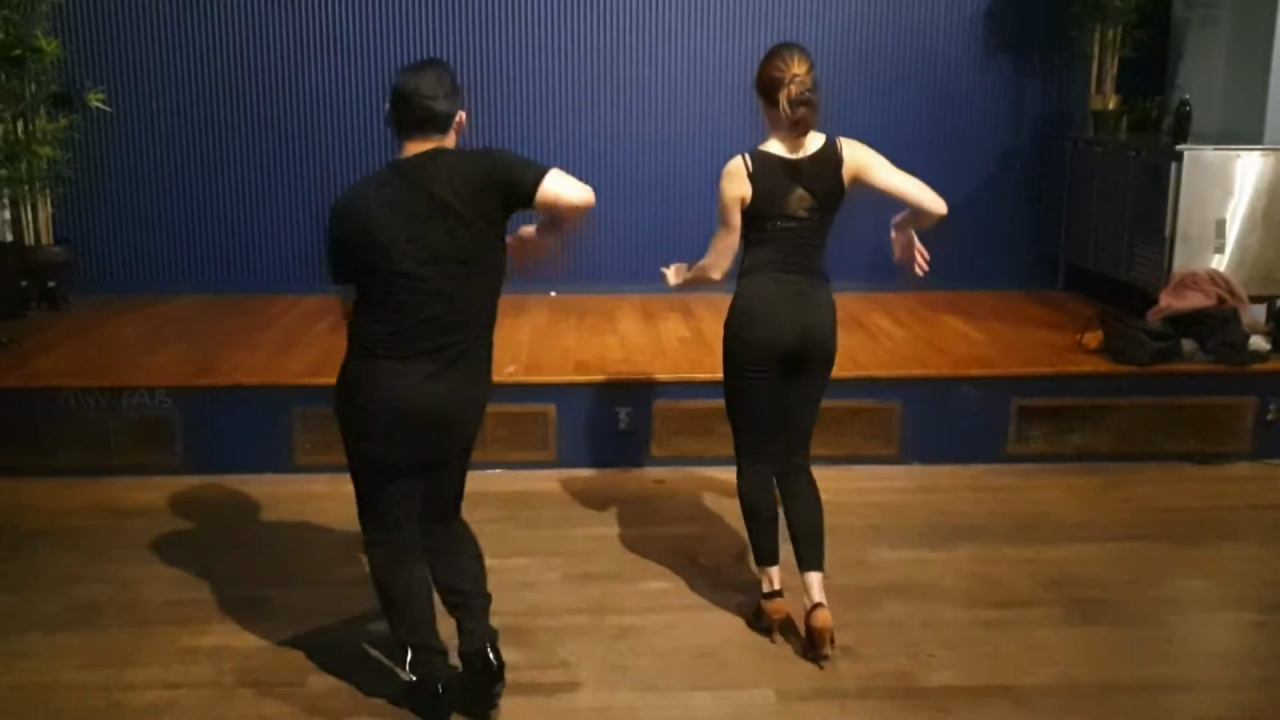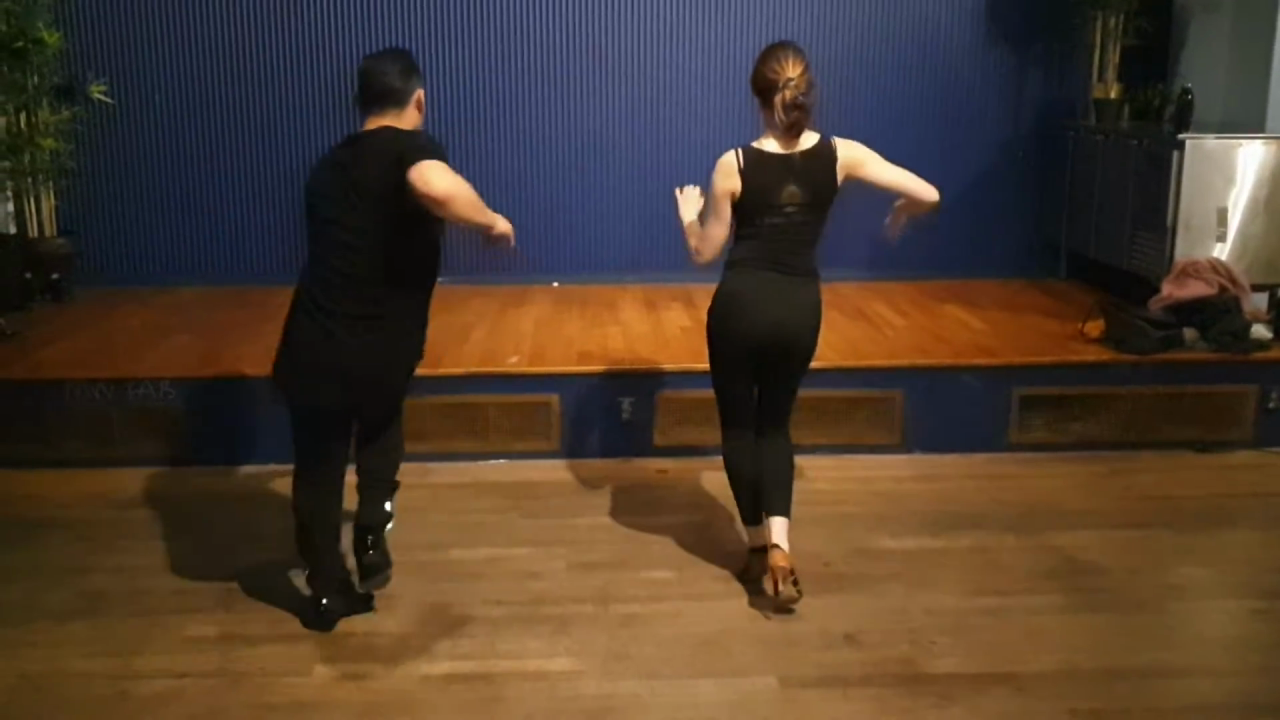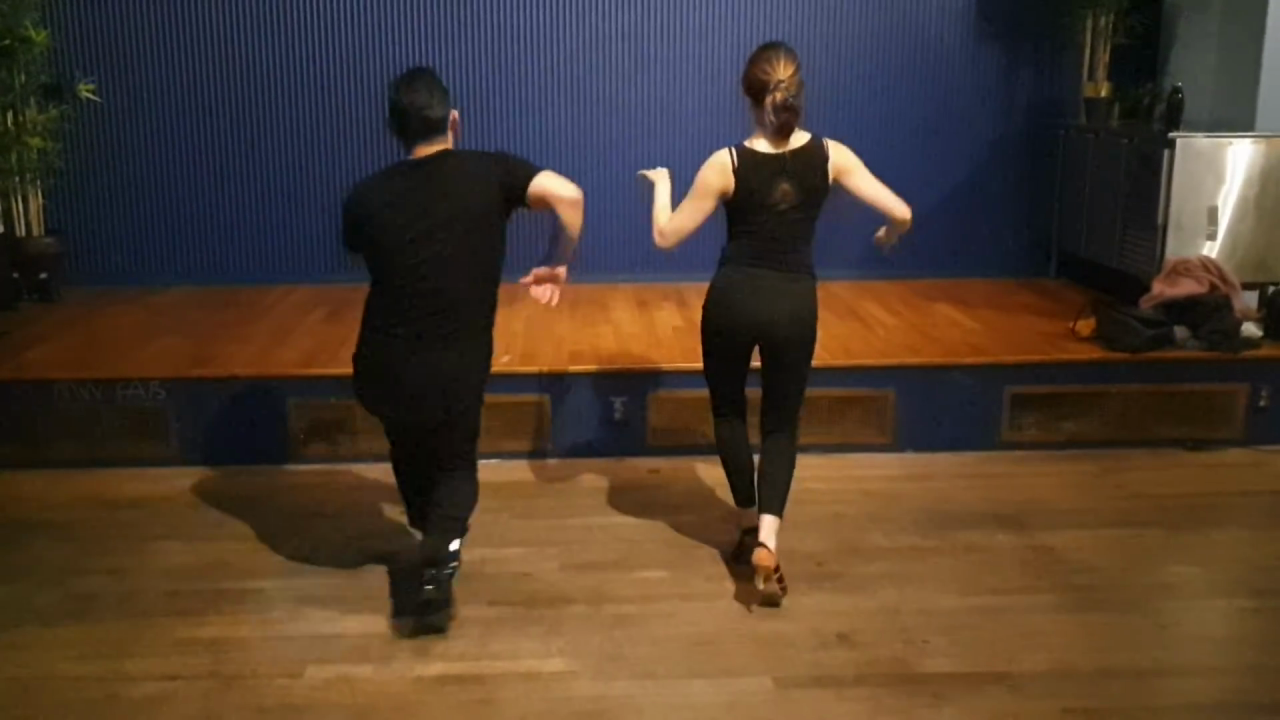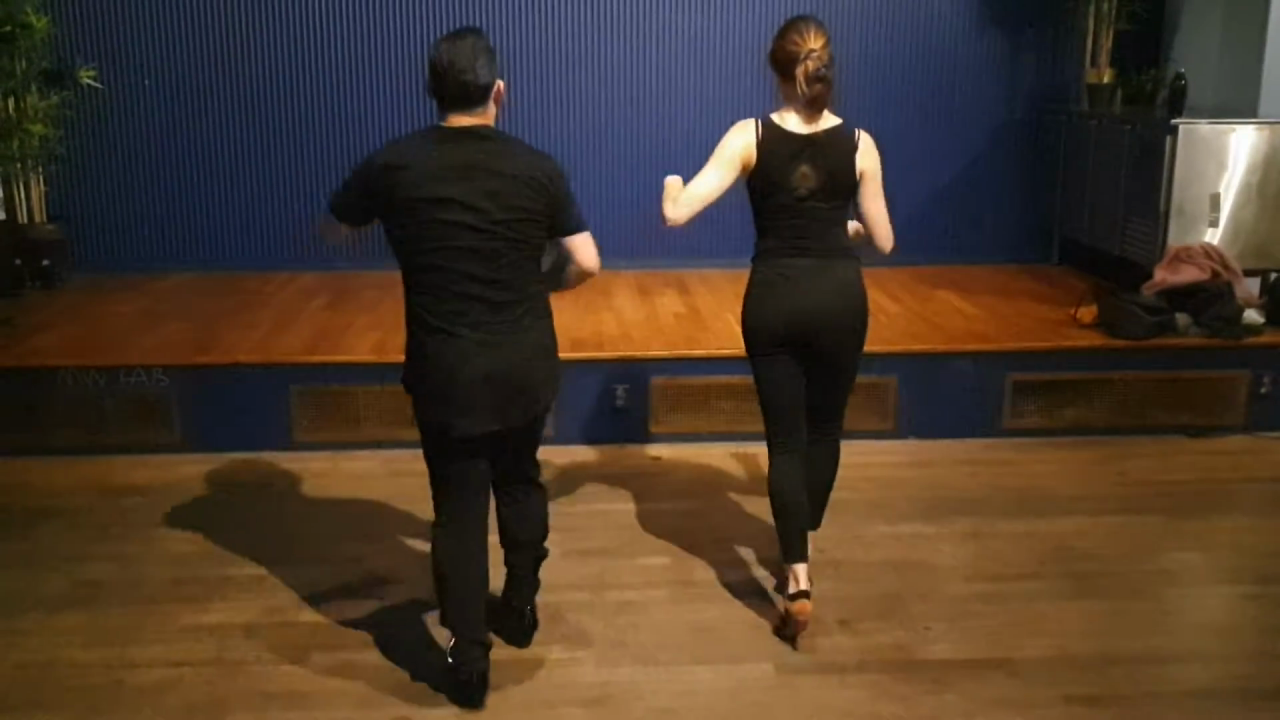
dt=0.7s
person 1, frame 1
left shoulder: (357, 203)
right shoulder: (486, 171)
right elbow: (578, 198)
right wrist: (541, 238)
left hip: (376, 398)
right hip: (457, 397)
left knee: (392, 535)
right knee: (444, 523)
right ankle: (480, 651)
person 1, frame 2
left shoulder: (327, 167)
right shoulder: (407, 150)
right elbow: (434, 186)
left wrist: (434, 221)
right wrist: (492, 221)
left hip: (311, 349)
right hip: (384, 352)
left knee: (317, 467)
right knee: (379, 434)
left ankle: (325, 593)
right ankle: (372, 542)
person 1, frame 3
left shoulder: (364, 198)
right shoulder: (488, 172)
right elbow: (567, 195)
right wrist: (558, 265)
left hip: (384, 367)
right hip: (456, 369)
left knee: (412, 459)
right knee: (455, 470)
left ankle: (436, 552)
right ankle: (436, 571)
person 1, frame 4
left shoulder: (393, 165)
right shoulder: (536, 168)
left elbow: (336, 224)
right elbow: (586, 264)
left hip: (445, 373)
right hip: (527, 366)
left knee: (458, 509)
right knee: (519, 481)
left ankle: (468, 658)
right ankle: (521, 608)
person 2, frame 1
left shoulder: (743, 170)
right shoulder: (847, 156)
left elbow: (716, 268)
right elbow: (938, 206)
left wrist: (680, 276)
right wrist: (905, 227)
left hip: (756, 315)
right hip: (817, 318)
left knee: (753, 457)
right knee: (792, 457)
left ankle: (772, 592)
right ankle: (817, 598)
person 2, frame 2
left shoulder: (734, 165)
right shoulder: (841, 155)
left elbow: (704, 252)
right elbow: (928, 195)
left wrist: (687, 210)
right wrist: (901, 211)
left hip: (738, 305)
right hip: (799, 307)
left knee: (738, 428)
right knee: (773, 426)
left ankle: (757, 547)
right ankle: (779, 545)
person 2, frame 3
left shoulder: (724, 164)
right shoulder: (829, 156)
left elbow: (666, 236)
right elbow: (901, 214)
left wrist: (661, 187)
right wrist: (891, 233)
left hip: (734, 302)
right hip: (796, 305)
left knee: (729, 414)
right knee: (781, 426)
left ankle: (752, 527)
right ankle: (766, 542)
person 2, frame 4
left shoulder: (750, 136)
right shoulder: (859, 144)
left elbow: (678, 213)
right elbow: (883, 240)
left wrist: (671, 187)
left hip: (772, 300)
right hip: (839, 298)
left knee: (785, 441)
right knee: (824, 429)
left ankle: (797, 589)
right ankle: (802, 550)
